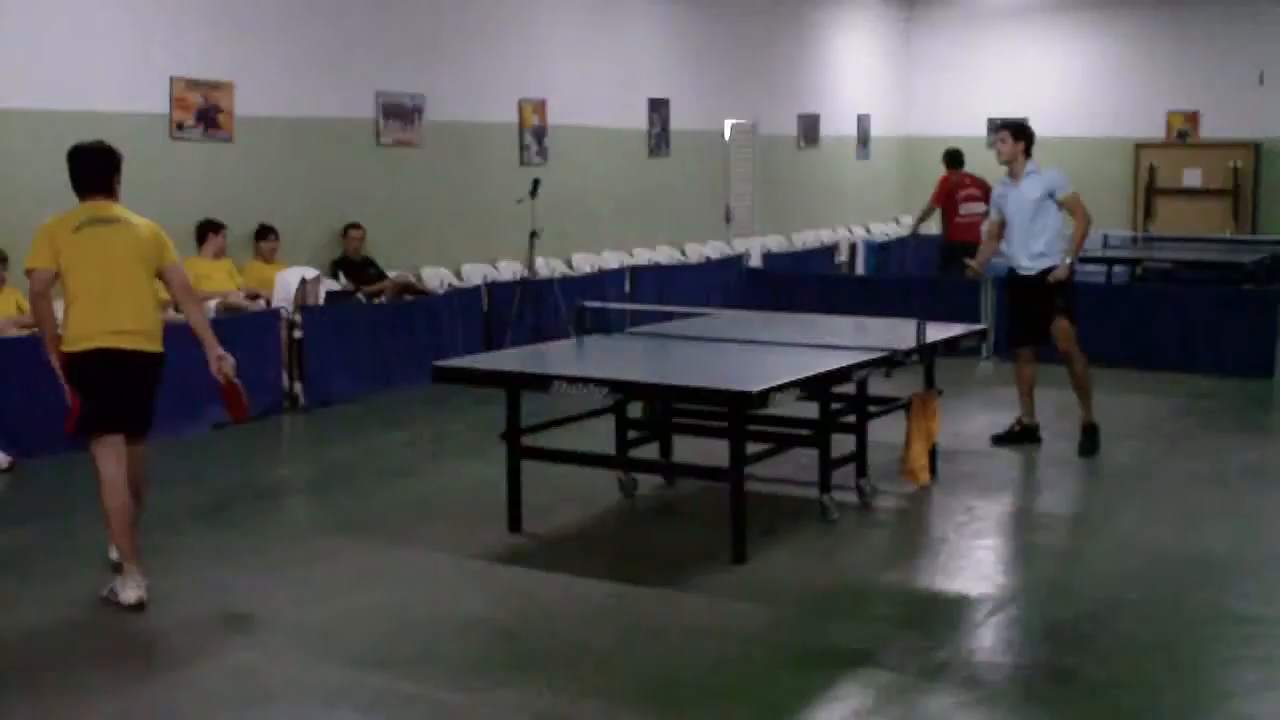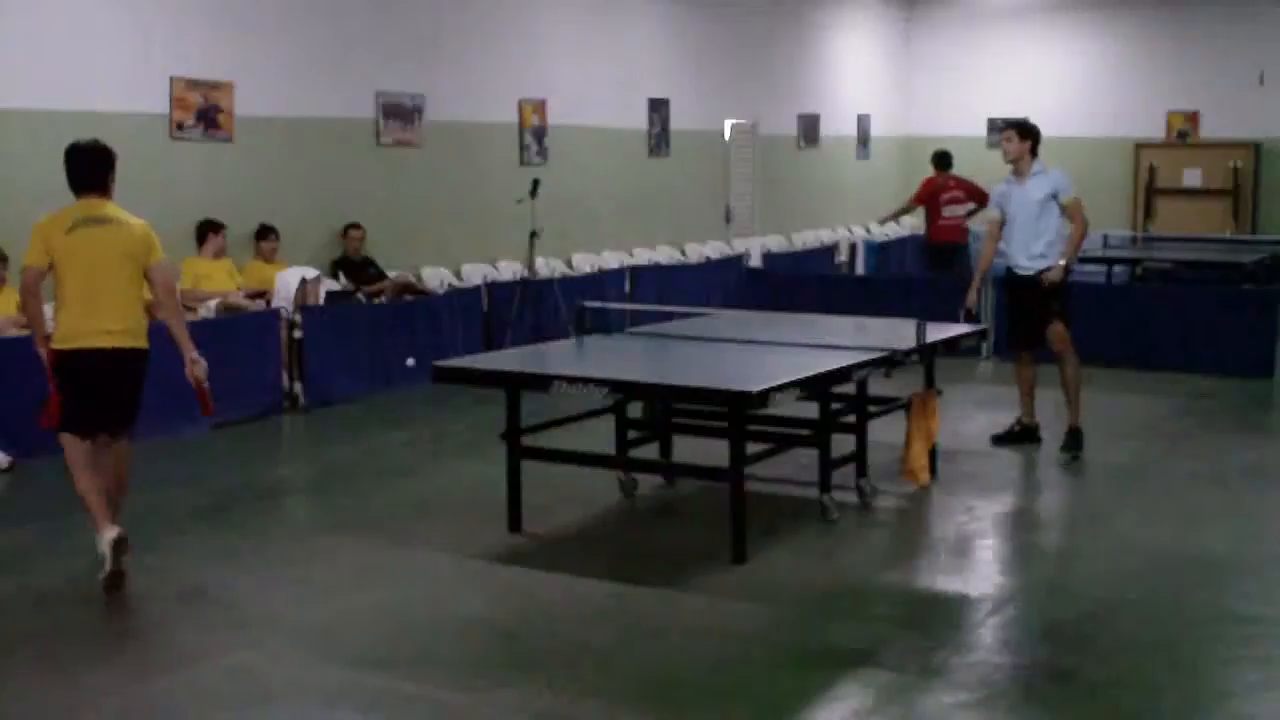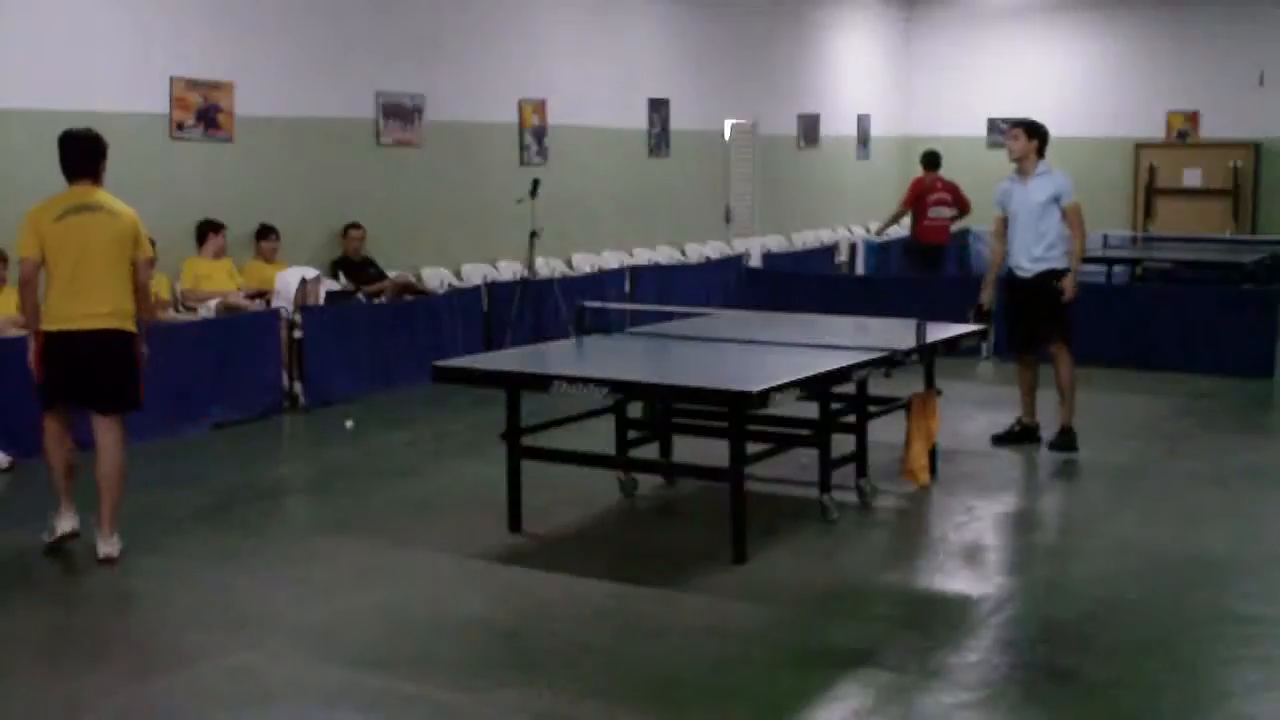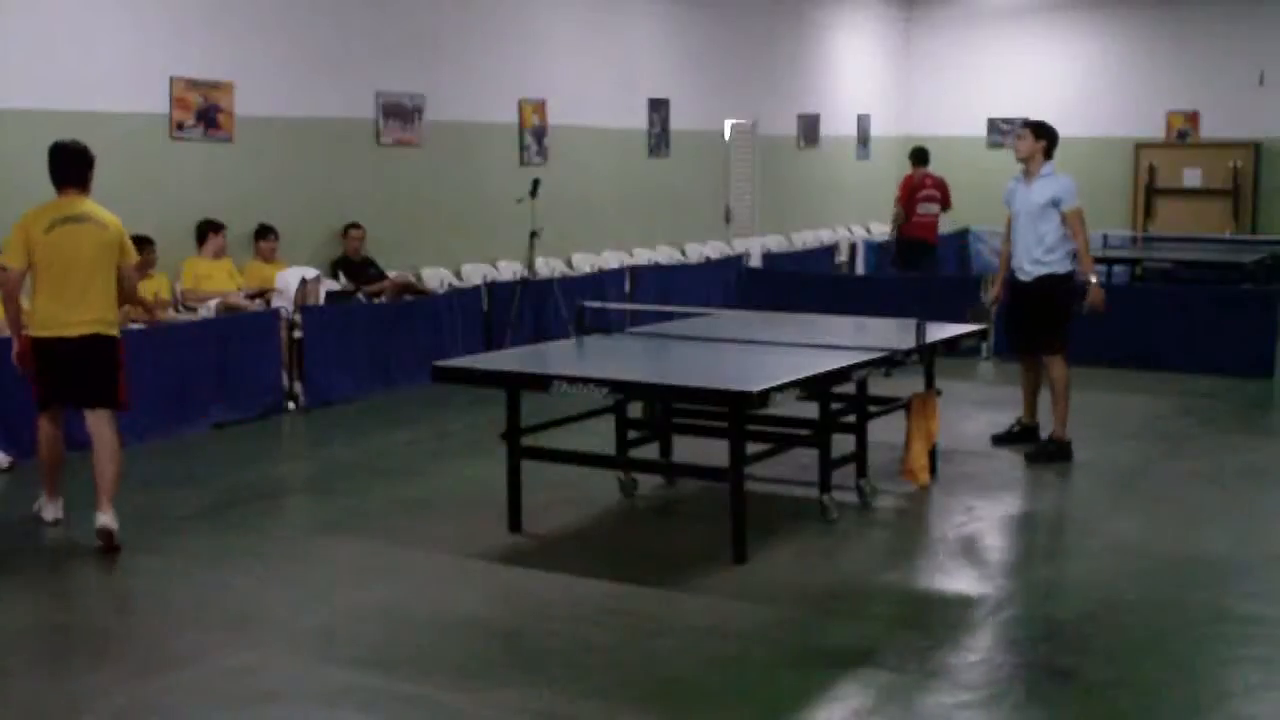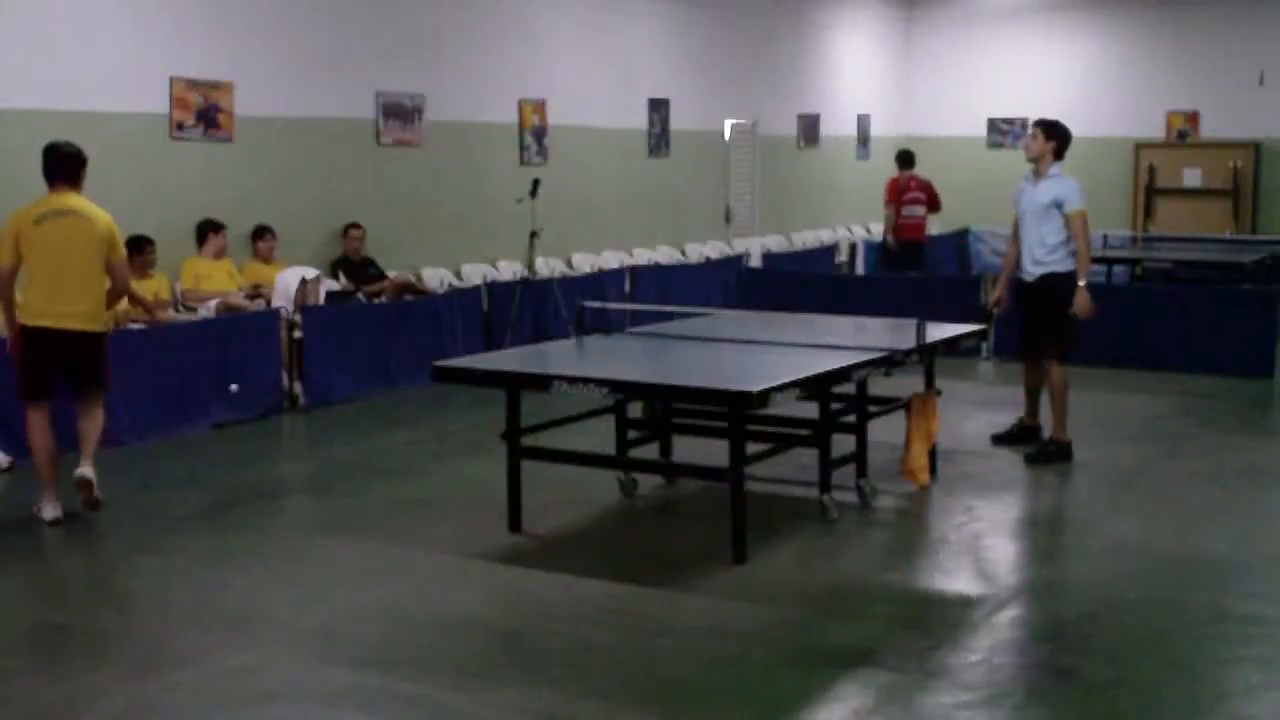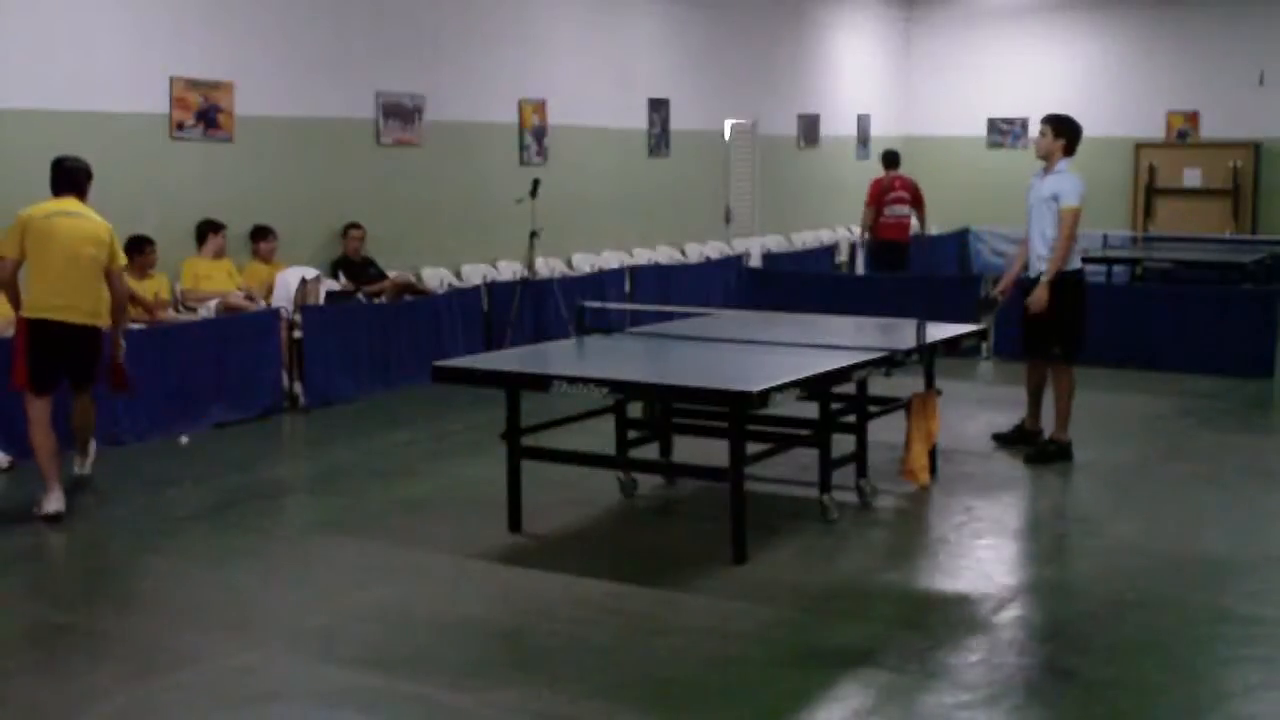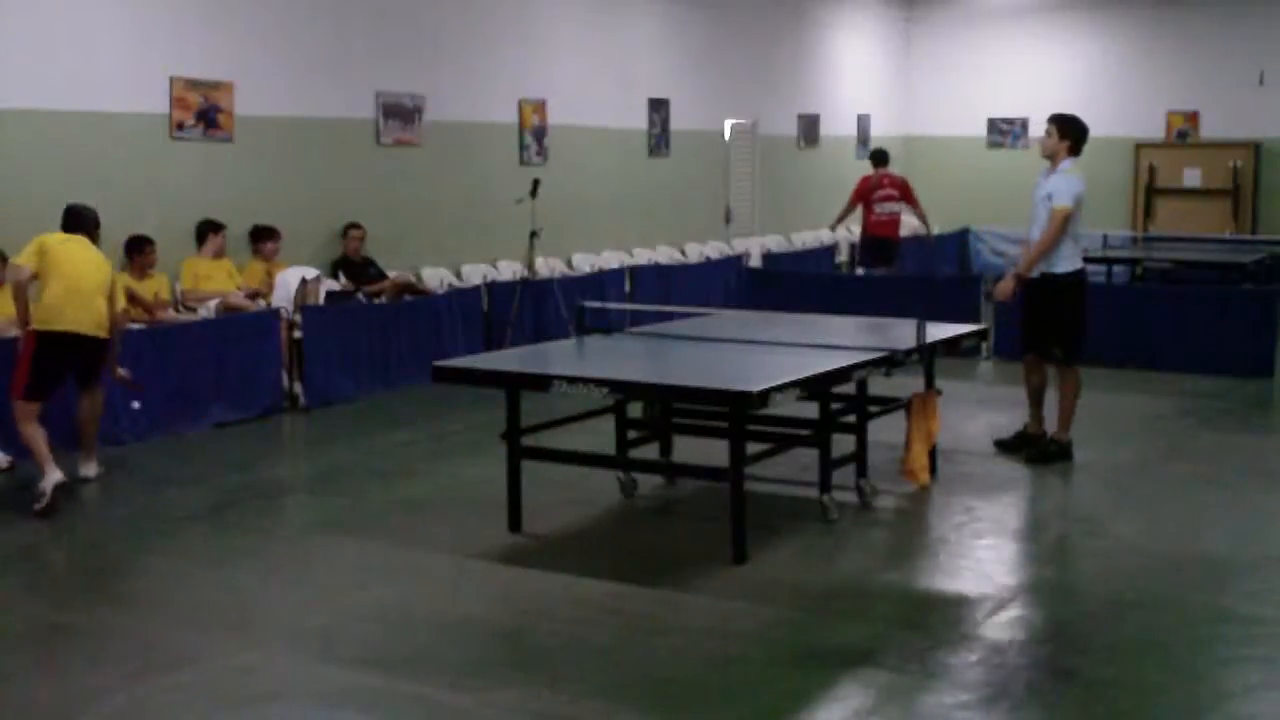
dt=0.2s
person 1, frame 1
left shoulder: (55, 230)
right shoulder: (146, 228)
left elbow: (39, 292)
right elbow: (184, 292)
left wrist: (54, 354)
right wrist: (213, 349)
left hip: (88, 351)
right hip: (143, 349)
left knee: (111, 462)
right knee: (132, 448)
left ankle: (131, 578)
right ankle: (126, 544)
person 1, frame 2
left shoulder: (50, 227)
right shoulder: (137, 228)
left elbow: (30, 288)
right elbow: (166, 294)
left wrist: (42, 345)
right wrist: (188, 351)
left hip: (76, 348)
right hip: (129, 347)
left knee: (78, 449)
right knee: (115, 441)
left ankle: (106, 532)
right ankle: (111, 529)
person 1, frame 3
left shoulder: (42, 215)
right shoulder: (126, 215)
left elbow: (27, 279)
right elbow: (142, 286)
left wrist: (34, 336)
right wrist: (141, 338)
left hip: (62, 332)
right hip: (115, 332)
left knee: (56, 420)
right knee: (109, 430)
left ankle: (65, 512)
right ankle: (107, 536)
person 1, frame 4
right shoulder: (111, 224)
right elbow: (129, 290)
left hip: (48, 335)
right hip: (99, 336)
left knee: (49, 419)
right knee: (102, 426)
left ankle: (52, 502)
right ankle: (105, 511)
person 1, frame 5
right shoulder: (102, 219)
right elbow: (122, 286)
left hip: (37, 327)
right hip: (89, 328)
left knee: (38, 411)
right knee: (91, 404)
left ankle: (50, 501)
right ankle: (86, 466)
person 1, frame 6
right shoulder: (102, 226)
right elbow: (120, 293)
right wrist: (117, 335)
left hip: (40, 319)
right hip: (88, 322)
left knee: (38, 406)
right knee: (82, 393)
left ankle: (53, 493)
right ankle: (82, 458)
person 1, frame 7
left shoulder: (45, 242)
right shoulder: (102, 260)
left elbow: (20, 280)
right elbow: (113, 319)
left wrist: (26, 326)
right wrist: (114, 365)
left hip: (50, 328)
right hip: (95, 332)
left knee: (25, 413)
right knee: (91, 389)
left ankle: (50, 471)
right ankle: (88, 462)
person 2, frame 1
left shoulder: (1050, 178)
right shoulder: (1000, 192)
left elbow: (1082, 218)
right elbow: (993, 237)
left wrist: (1067, 261)
right wrist: (978, 262)
left hip: (1050, 274)
right hip: (1019, 277)
left knee: (1065, 343)
right knee: (1022, 350)
left ankle: (1088, 421)
right ankle: (1028, 423)
person 2, frame 2
left shoulder: (1054, 179)
right shoulder: (1002, 190)
left elbow: (1079, 223)
right elbow: (992, 238)
left wrist: (1062, 264)
right wrist: (975, 285)
left hip: (1048, 276)
right hip: (1017, 277)
left knee: (1060, 343)
right knee: (1023, 352)
left ankle: (1074, 425)
right ankle: (1028, 423)
person 2, frame 3
left shoulder: (1058, 181)
right shoulder: (1006, 189)
left elbow: (1077, 230)
right elbow: (1000, 239)
left wrist: (1072, 274)
right wrist: (989, 285)
left hip: (1051, 277)
right hip: (1018, 279)
left knee: (1057, 349)
right knee: (1024, 353)
left ankle: (1067, 427)
right ankle: (1028, 423)
person 2, frame 4
left shoulder: (1061, 185)
right shoulder: (1014, 187)
left elbow: (1079, 235)
left wrist: (1092, 280)
right wrist: (999, 282)
left hip: (1052, 280)
right hip: (1020, 281)
left knee: (1052, 355)
right knee: (1027, 355)
left ankle: (1060, 438)
right ankle: (1028, 423)
person 2, frame 5
left shoulder: (1066, 186)
right shoulder: (1024, 187)
left elbow: (1080, 239)
left wrist: (1082, 286)
right wrist: (1002, 284)
left hip: (1055, 281)
right hip: (1027, 281)
left knee: (1050, 358)
right knee: (1030, 357)
left ankle: (1060, 439)
right ankle: (1029, 423)
person 2, frame 6
left shoulder: (1068, 182)
right shoulder: (1037, 181)
left elbow: (1065, 237)
left wrist: (1046, 283)
right wrist: (1010, 277)
left hip: (1057, 281)
right hip: (1035, 278)
left knee: (1059, 361)
right knee: (1035, 357)
left ankle: (1061, 439)
right ankle: (1031, 426)
person 2, frame 7
left shoulder: (1068, 181)
right shoulder: (1047, 178)
left elbow: (1049, 237)
left wrist: (1015, 278)
right wrist: (1014, 273)
left hip: (1062, 280)
right hip: (1039, 279)
left knee: (1064, 362)
right knee: (1031, 357)
left ankle: (1061, 440)
right ankle: (1034, 429)
